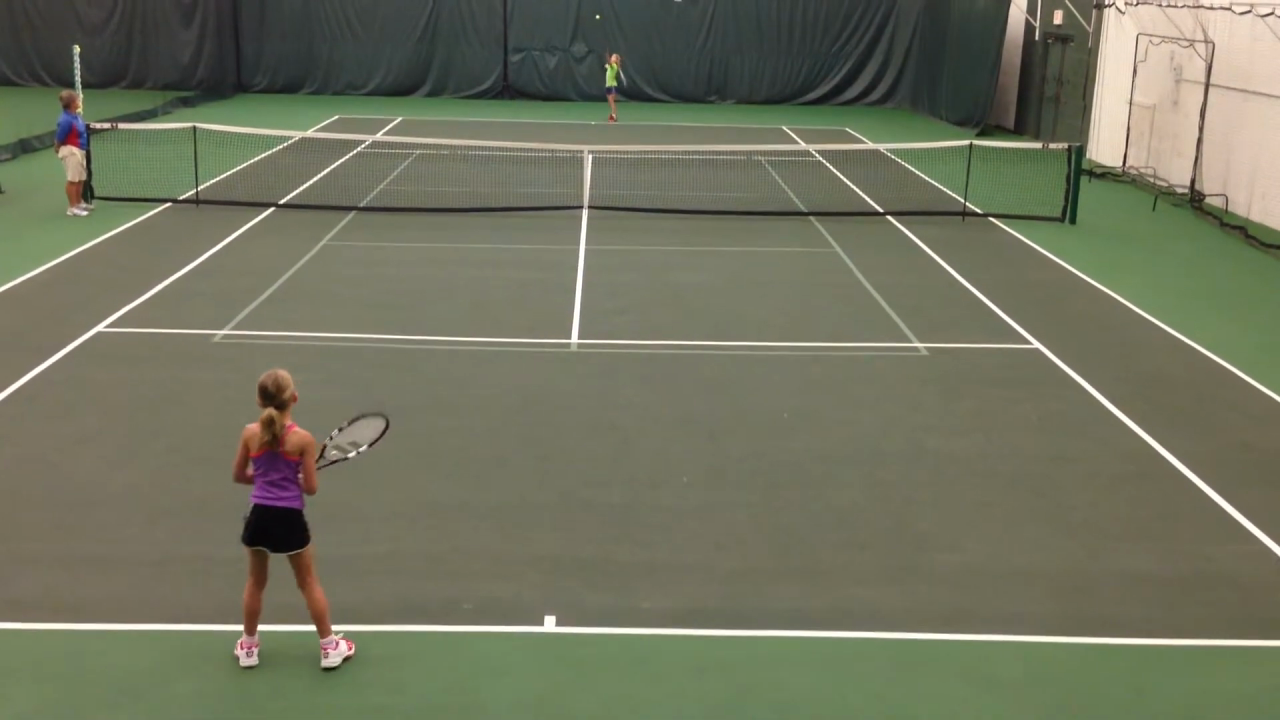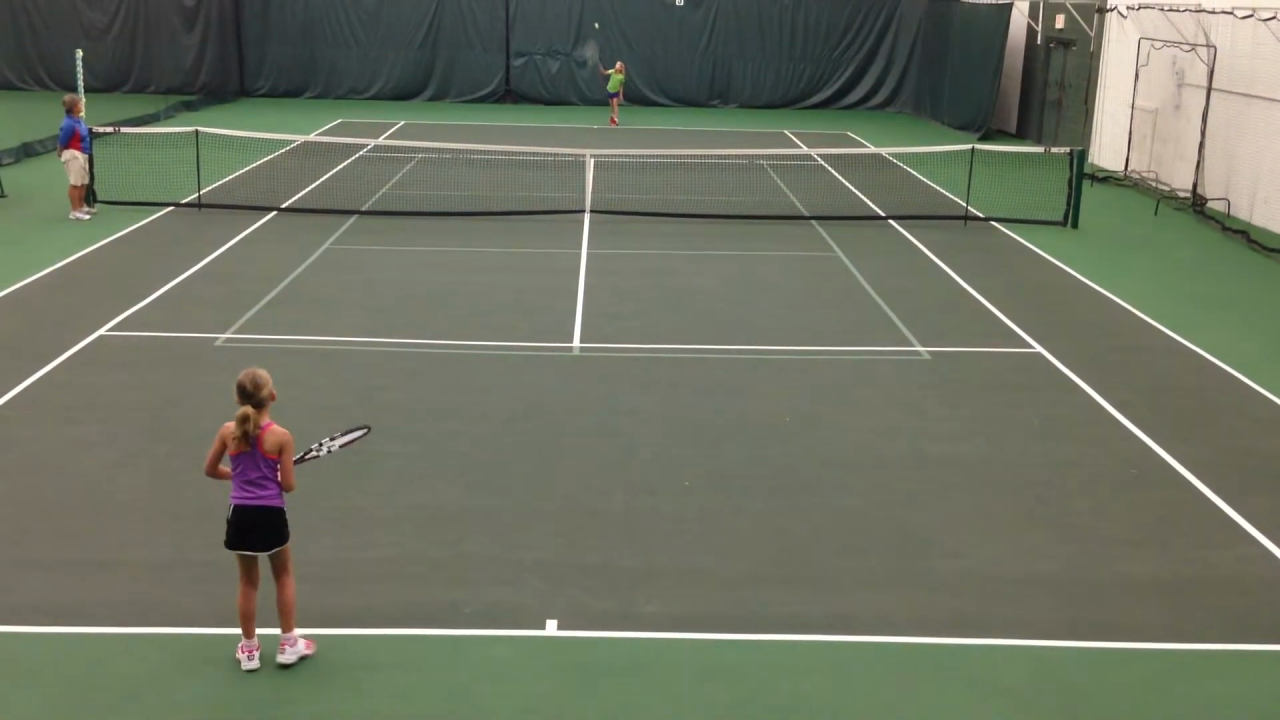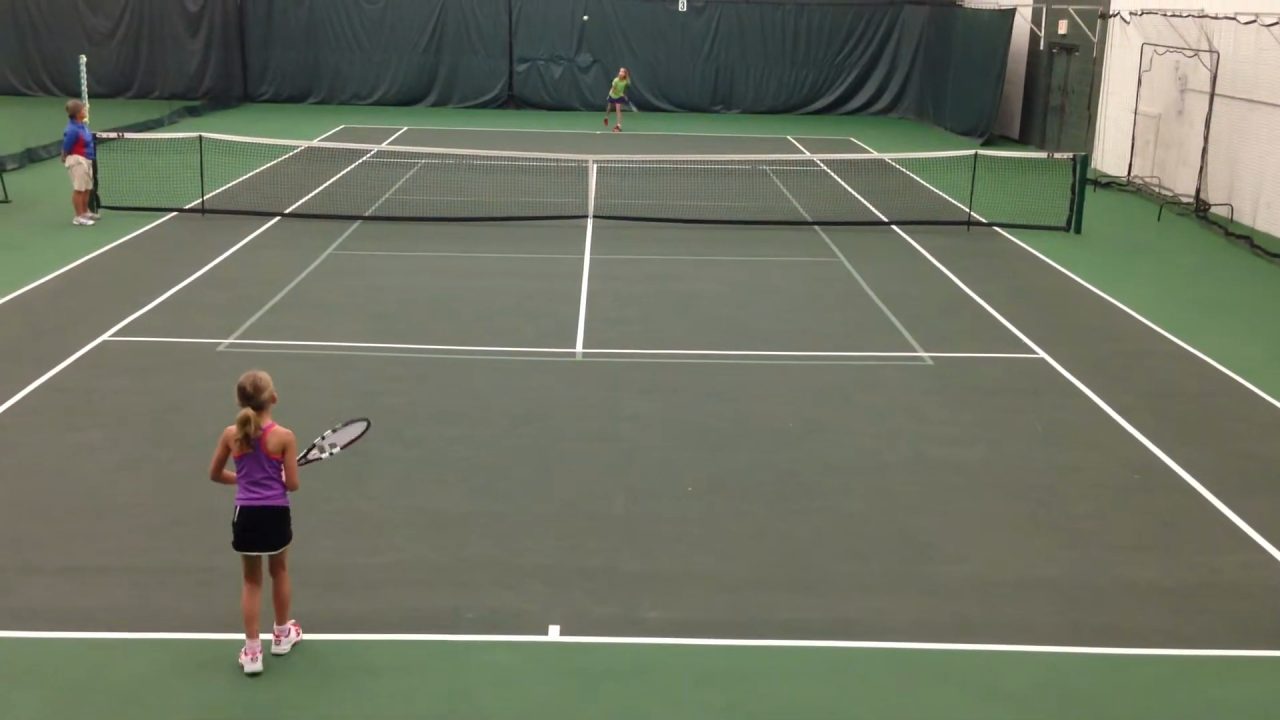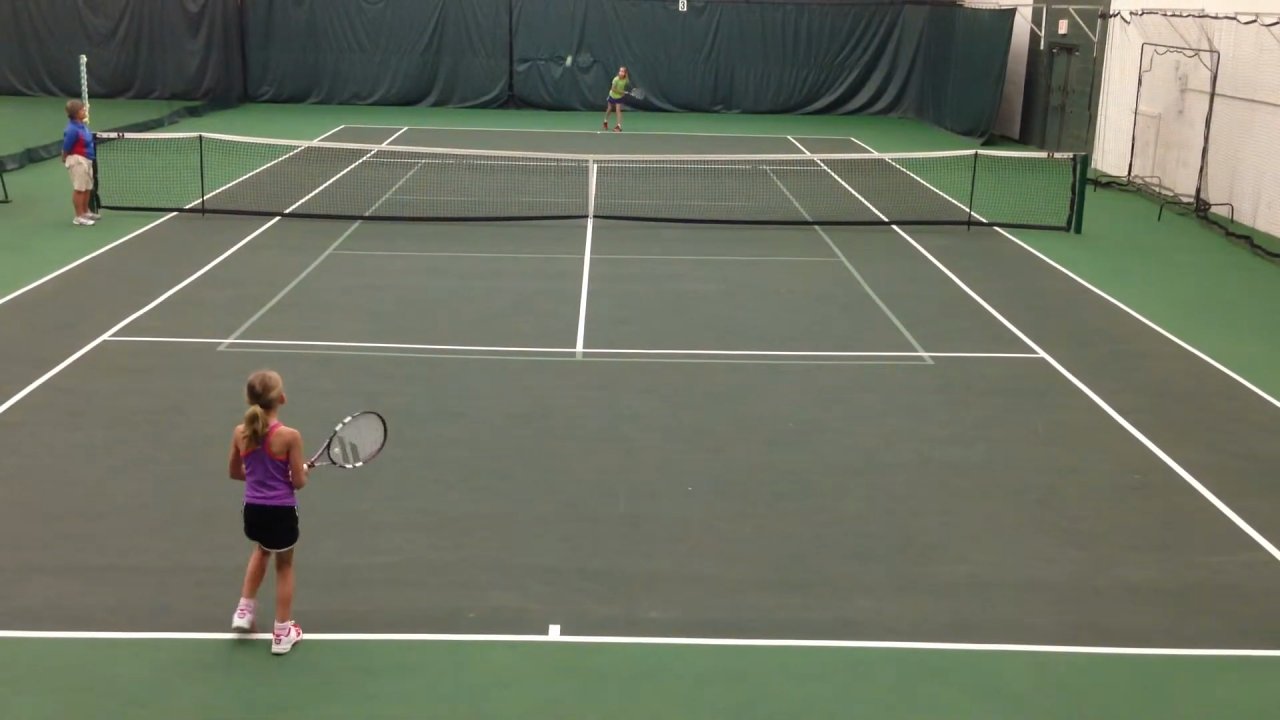
dt=0.3s
person 1, frame 1
left shoulder: (250, 433)
right shoulder: (303, 439)
left elbow: (238, 476)
right elbow: (311, 488)
left hip: (259, 516)
right hip: (289, 518)
left knee: (255, 581)
right knee: (309, 583)
left ankle: (248, 645)
right ankle: (330, 647)
person 1, frame 2
left shoulder: (228, 431)
right shoulder: (281, 436)
left elbow: (210, 470)
right elbow: (289, 485)
left hip: (241, 514)
right hip: (271, 515)
left knee: (248, 583)
right knee: (284, 576)
left ankle: (249, 649)
right ankle: (288, 643)
person 1, frame 3
left shoulder: (230, 435)
right shoulder: (283, 436)
left elbow: (215, 475)
right elbow: (293, 484)
left hip: (246, 515)
right hip: (275, 514)
left knee: (251, 581)
right knee: (279, 571)
left ankle: (252, 651)
right ankle: (282, 633)
person 1, frame 4
left shoulder: (240, 432)
right shoulder: (290, 436)
left elbow: (235, 472)
right elbow: (299, 482)
right wrist: (302, 470)
left hip: (253, 509)
right hip: (281, 511)
left knee: (262, 550)
right knee: (284, 566)
left ankle: (244, 609)
right ankle: (282, 633)
